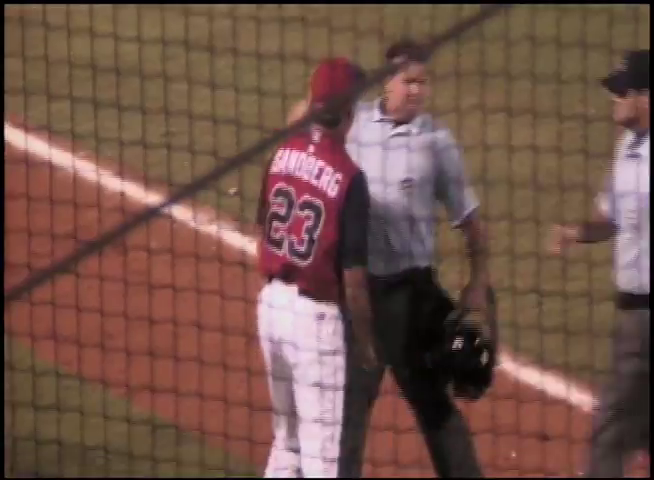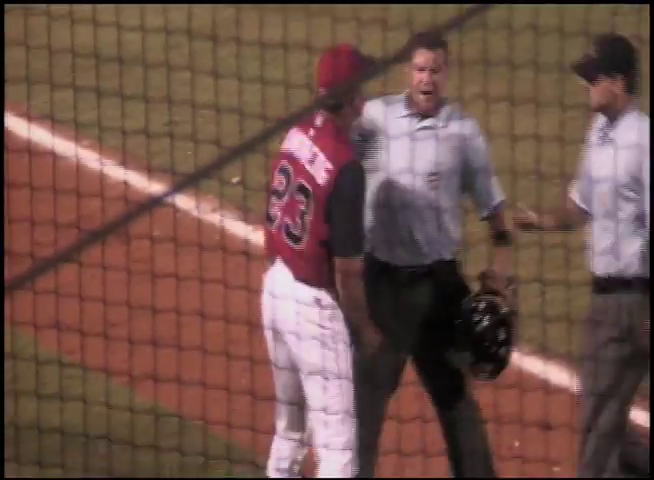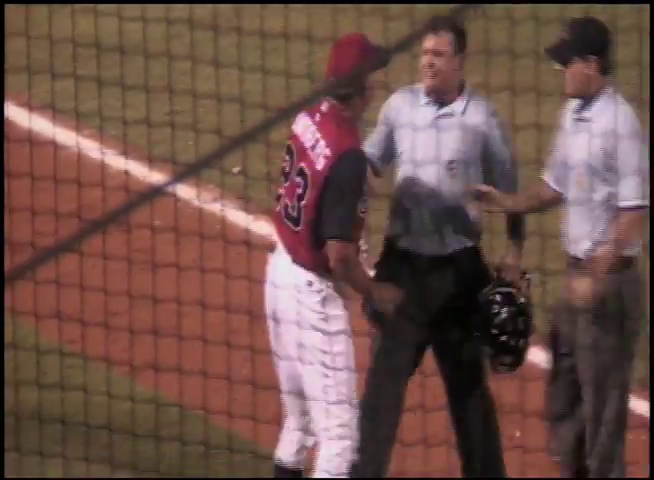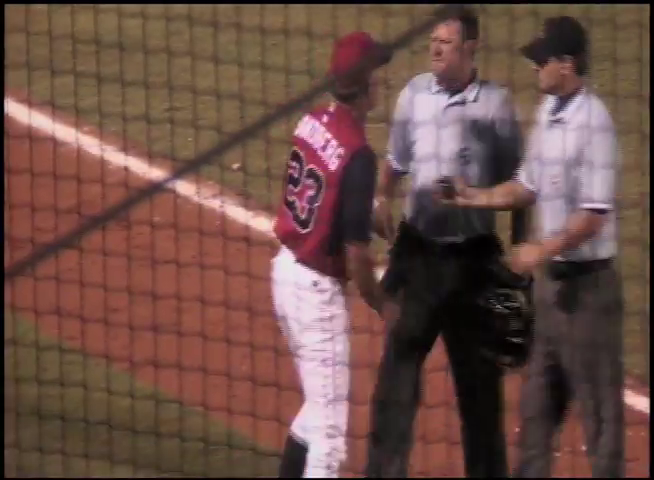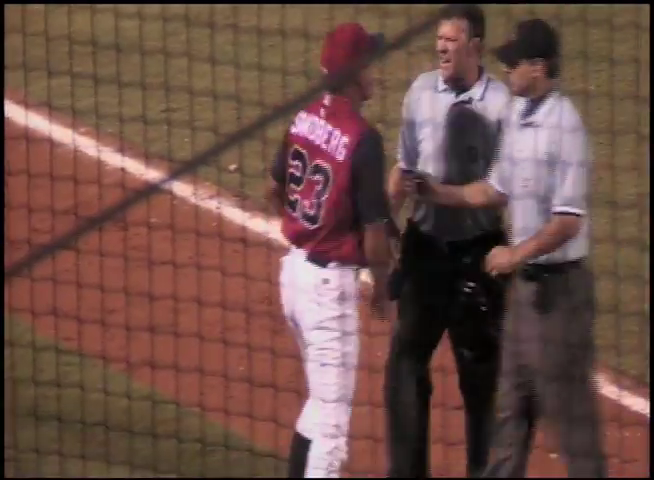
dt=0.1s
person 1, frame 1
left shoulder: (438, 140)
right shoulder: (352, 121)
left elbow: (468, 219)
left wrist: (478, 287)
left hip: (410, 291)
left knee: (434, 403)
right knee: (349, 403)
person 1, frame 2
left shoulder: (463, 131)
right shoulder: (376, 115)
left elbow: (494, 207)
left wrist: (501, 259)
left hip: (436, 281)
right hip: (383, 278)
left knee: (452, 393)
right knee: (367, 392)
person 1, frame 3
left shoulder: (483, 118)
right shoulder: (399, 104)
left elbow: (510, 193)
right elbow: (367, 164)
left wrist: (514, 252)
left hip: (456, 270)
right hip: (403, 265)
left knee: (468, 383)
right knee: (384, 381)
person 1, frame 4
left shoulder: (497, 106)
right shoulder: (412, 94)
right wrist: (380, 208)
left hip: (472, 256)
right hip: (418, 250)
left knee: (477, 377)
right knee: (397, 369)
person 1, frame 5
left shoulder: (501, 104)
right shoulder: (419, 91)
right wrist: (387, 217)
left hip: (475, 253)
right hip: (425, 248)
left knee: (480, 375)
right knee: (404, 366)
person 2, frame 1
left shoulder: (644, 150)
right shoulder: (628, 145)
right wrist: (577, 232)
left hip: (644, 310)
right hip: (632, 305)
left knee: (612, 424)
right knee: (633, 423)
person 2, frame 2
left shoulder: (641, 140)
right shoulder: (598, 131)
left wrist: (640, 308)
right wrist: (542, 220)
left hip: (628, 296)
right hip: (604, 291)
left knee: (601, 414)
right knee: (600, 410)
person 2, frame 3
left shoulder: (619, 123)
right shoulder: (572, 113)
left elbow: (634, 211)
left wrist: (596, 274)
right wrist: (509, 201)
left hip: (609, 282)
right hip: (580, 274)
left knee: (602, 400)
right knee: (563, 396)
person 2, frame 4
left shoulder: (594, 123)
right shoulder: (547, 112)
left elbow: (594, 215)
left wrist: (541, 252)
right wrist: (474, 197)
left hip: (588, 282)
right hip: (552, 279)
left knee: (598, 404)
right knee: (538, 401)
person 2, frame 5
left shoulder: (564, 125)
right shoulder: (518, 113)
left elbow: (568, 220)
left wrist: (517, 255)
right wrist: (445, 193)
left hip: (560, 283)
right hip: (527, 281)
left knee: (566, 405)
right knee: (513, 403)
person 3, frame 1
left shoulder: (284, 153)
right shoulder: (350, 178)
right elbow: (354, 279)
right wrist: (362, 342)
left hip: (273, 306)
right hip: (313, 319)
left knee: (288, 441)
person 3, frame 2
left shoulder: (295, 136)
right shoulder: (346, 166)
right elbow: (345, 268)
right wrist: (364, 327)
left hip: (276, 288)
right hip: (314, 302)
left knee: (288, 431)
right knee: (337, 444)
person 3, frame 3
left shoulder: (306, 118)
right shoulder: (348, 154)
right elbow: (338, 255)
right wrist: (376, 292)
left hip: (279, 274)
right hip: (313, 289)
left knee: (298, 419)
right knee: (337, 433)
person 3, frame 4
left shoulder: (310, 119)
right shoulder: (356, 152)
right elbow: (356, 254)
right wrist: (375, 293)
left hip: (285, 271)
right hip: (317, 285)
left knee: (317, 403)
right knee: (328, 429)
person 3, frame 5
left shoulder: (303, 118)
right shoulder: (363, 139)
left elbow: (276, 191)
right elbow: (375, 236)
right wrist: (381, 286)
left hip: (292, 272)
right hip: (329, 282)
left knee: (321, 399)
right knee: (330, 429)
